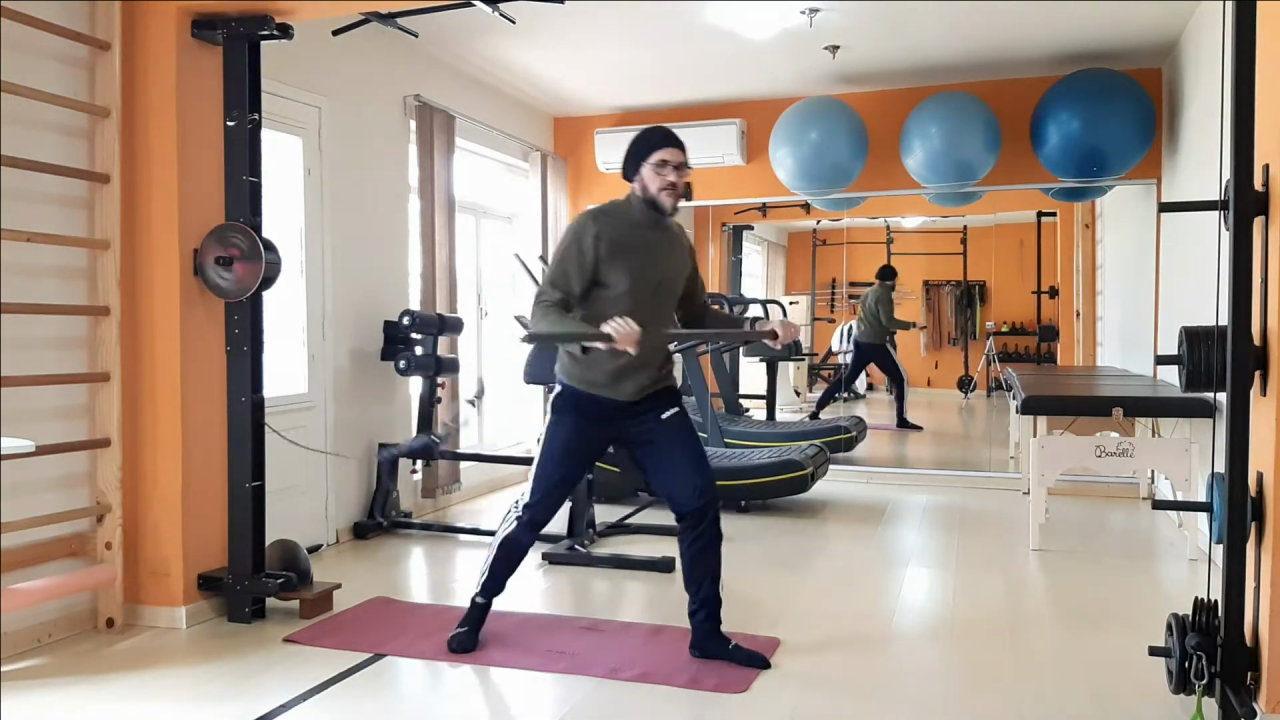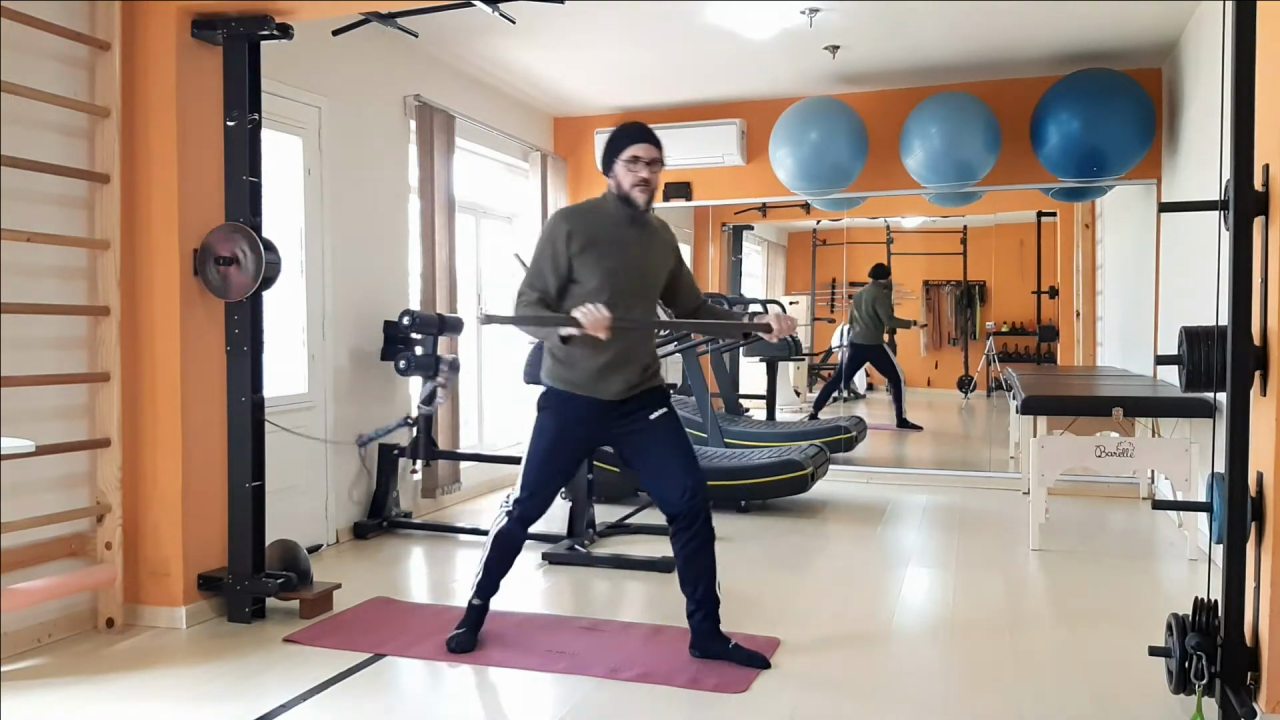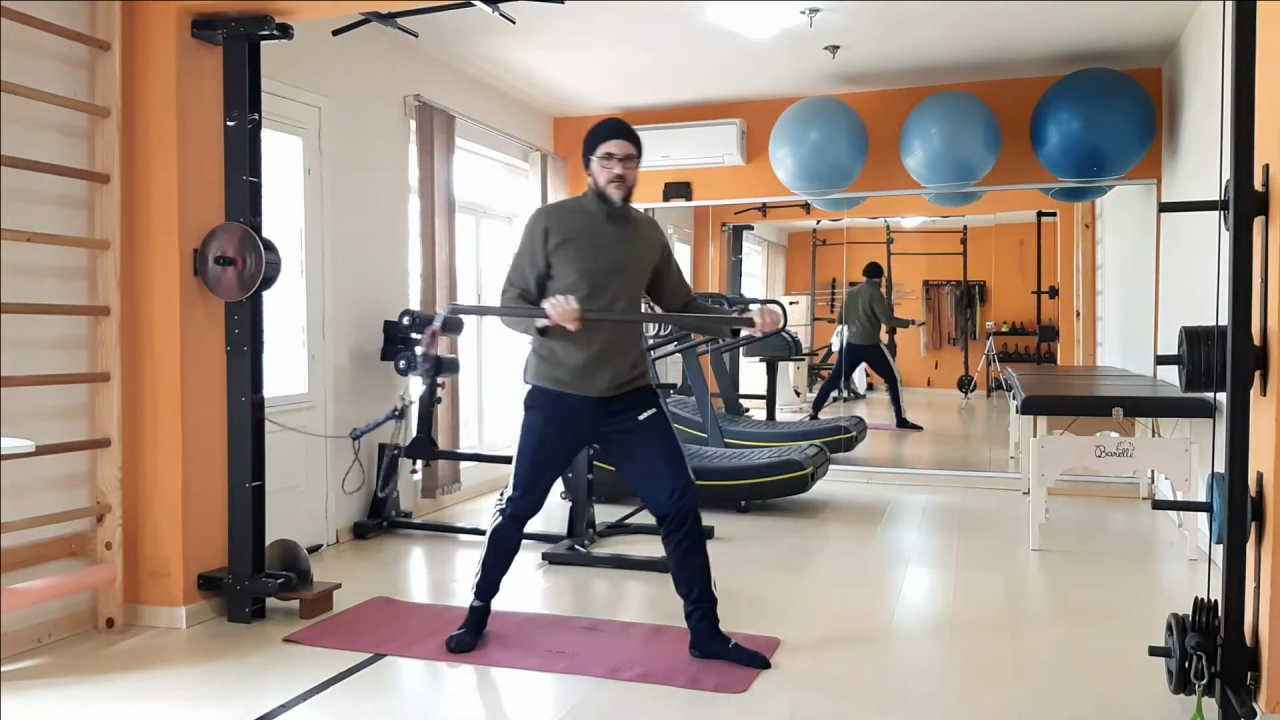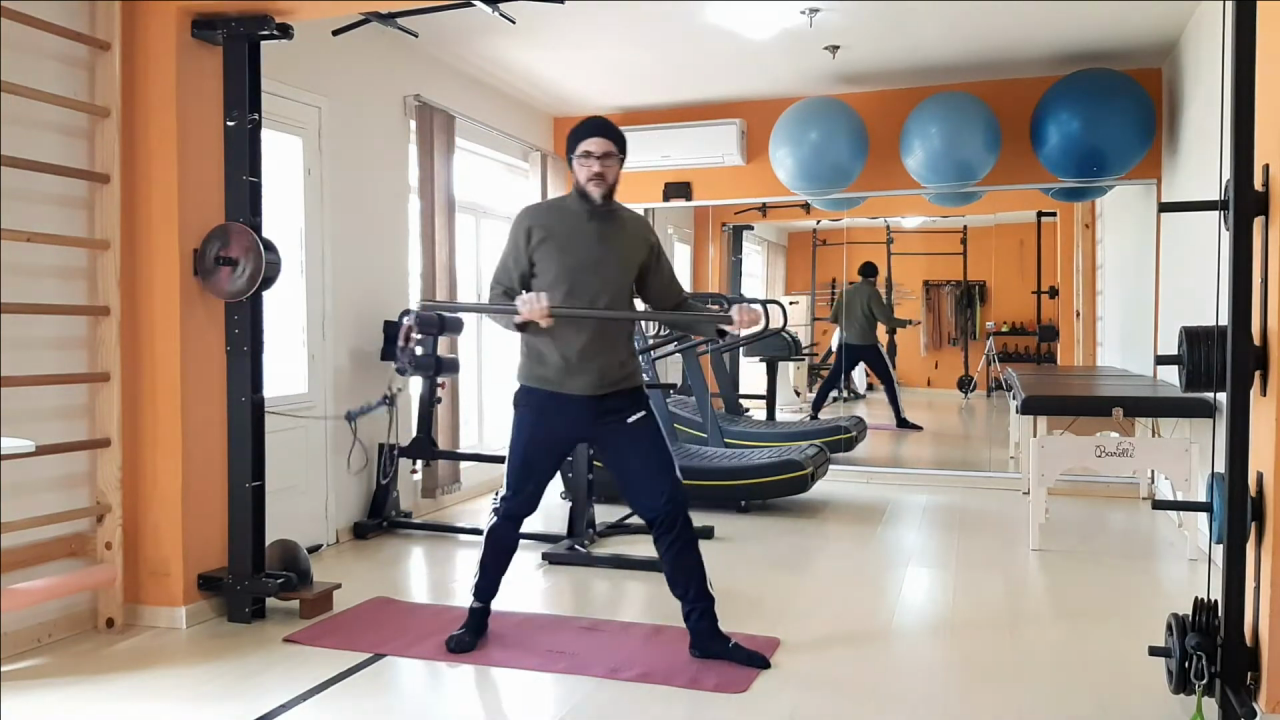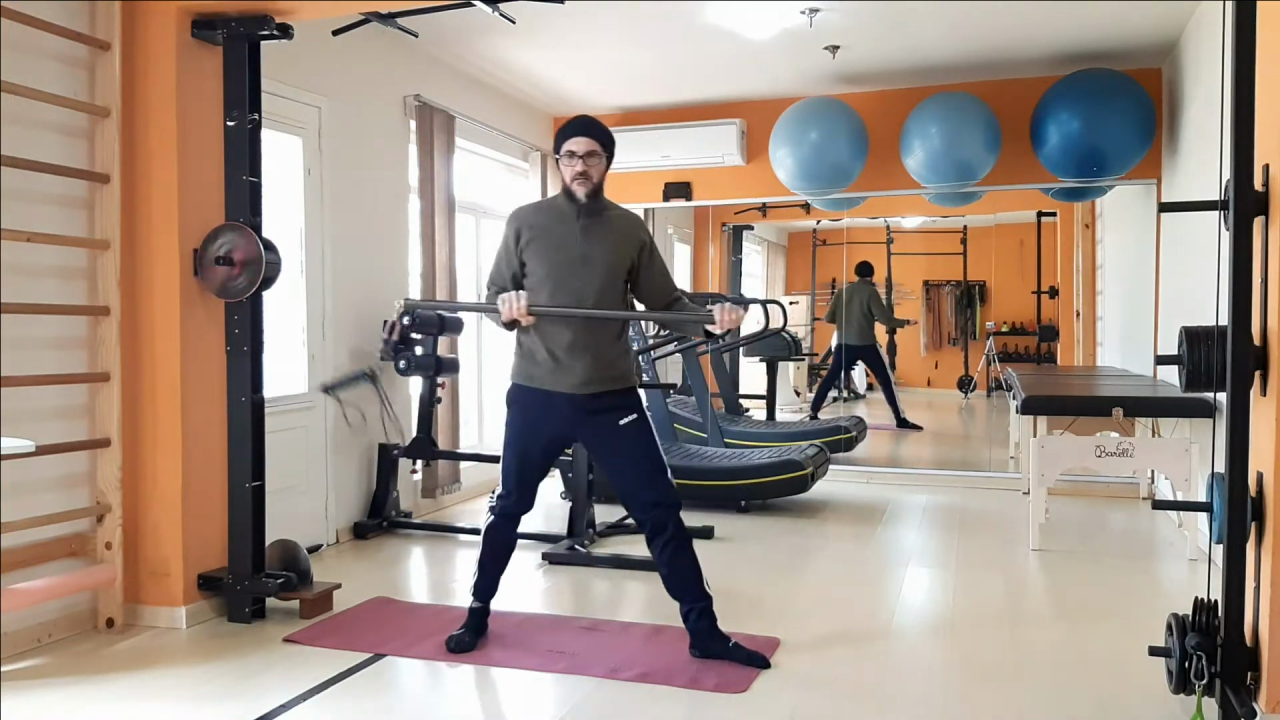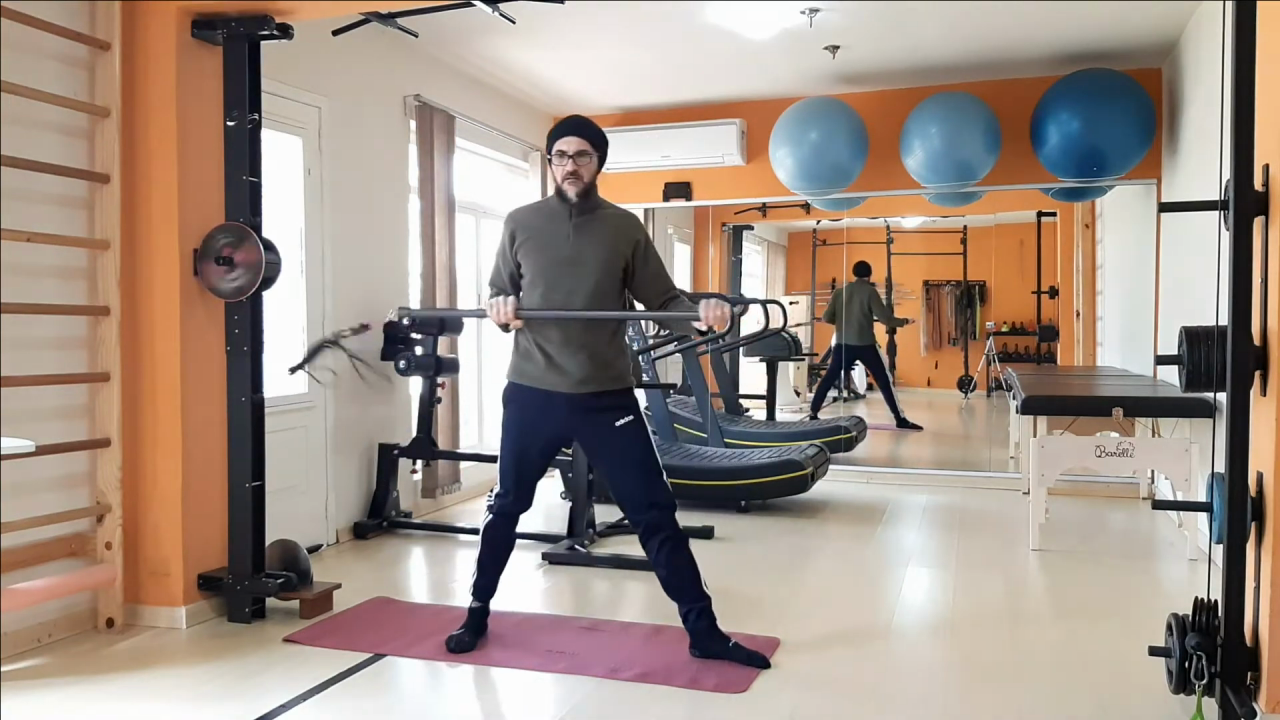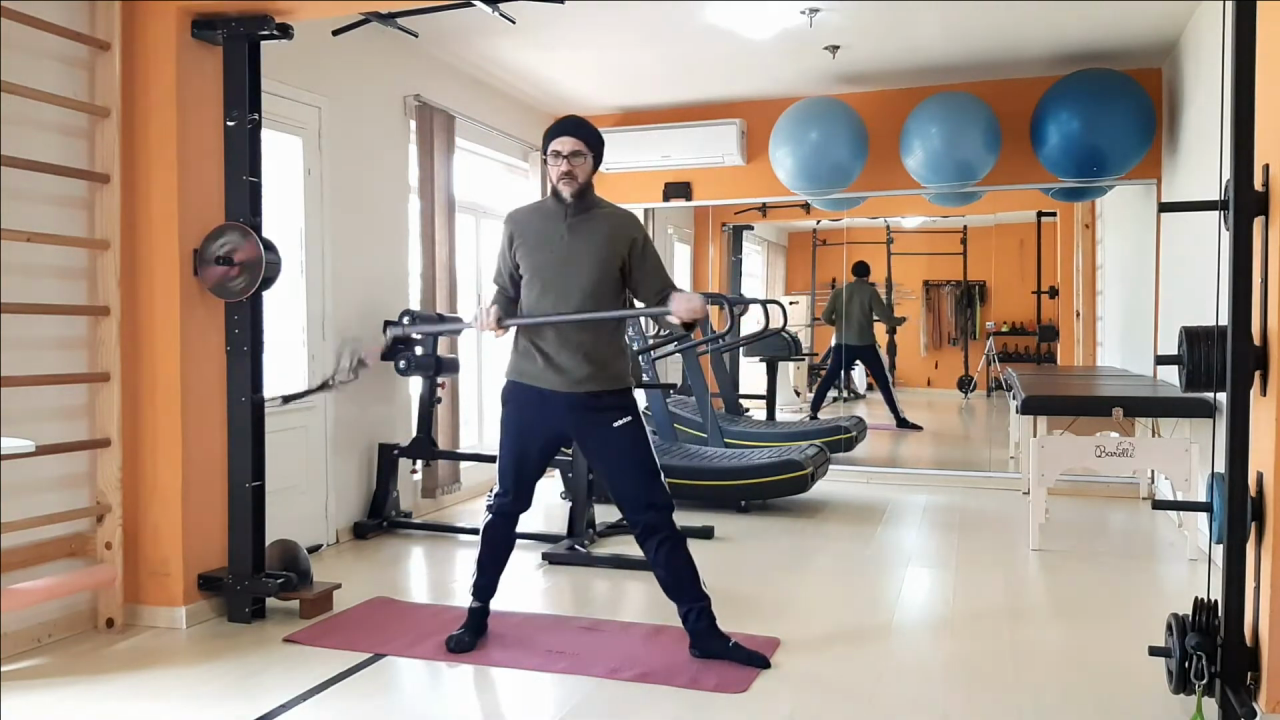
dt=0.1s
person 1, frame 1
left shoulder: (677, 240)
right shoulder: (594, 227)
left elbow: (697, 317)
right elbow: (544, 312)
left wrist: (757, 326)
right wrist: (599, 333)
left hip: (653, 397)
right hip: (587, 396)
left knee: (700, 506)
right knee: (535, 509)
left ankle: (707, 635)
right ankle: (479, 606)
person 1, frame 2
left shoulder: (661, 237)
right shoulder: (569, 225)
left elbow: (692, 311)
right elbow: (526, 309)
left wrist: (754, 322)
right wrist: (571, 322)
left hip: (642, 397)
right hip: (571, 397)
left knee: (690, 506)
right knee: (524, 508)
left ankle: (707, 635)
right ankle: (477, 609)
person 1, frame 3
left shoulder: (648, 234)
right shoulder: (549, 222)
left elbow: (682, 308)
right elbow: (510, 305)
left wrist: (743, 318)
right wrist: (544, 314)
left hip: (630, 397)
right hip: (558, 395)
left knee: (679, 507)
right knee: (517, 507)
left ankle: (706, 635)
right ankle: (478, 610)
person 1, frame 4
left shoulder: (637, 231)
right shoulder: (533, 222)
left elbow: (672, 306)
right elbow: (500, 298)
left wrist: (723, 318)
right wrist: (523, 310)
left hip: (620, 397)
right hip: (545, 394)
left knee: (669, 510)
right knee: (512, 507)
left ankle: (706, 634)
right ankle: (478, 613)
person 1, frame 5
left shoulder: (630, 230)
right shoulder: (525, 222)
left elbow: (666, 304)
right elbow: (495, 296)
left wrist: (711, 317)
right wrist: (507, 308)
left hip: (612, 396)
right hip: (537, 393)
left knee: (660, 511)
right knee: (508, 506)
left ankle: (705, 633)
right ankle: (478, 613)
person 1, frame 6
left shoulder: (625, 228)
right shoulder: (520, 223)
left elbow: (662, 301)
right elbow: (499, 291)
left wrist: (700, 314)
right wrist: (499, 308)
left hip: (606, 396)
right hip: (532, 392)
left knee: (654, 513)
right knee: (506, 505)
left ankle: (705, 633)
right ankle: (478, 612)
person 1, frame 7
left shoulder: (623, 227)
right shoulder: (520, 224)
left elbow: (660, 297)
right elbow: (504, 291)
left wrist: (685, 306)
right wrist: (492, 313)
left hip: (605, 395)
right hip: (531, 392)
left knee: (651, 513)
right knee: (505, 505)
left ankle: (704, 632)
right ankle: (478, 612)
